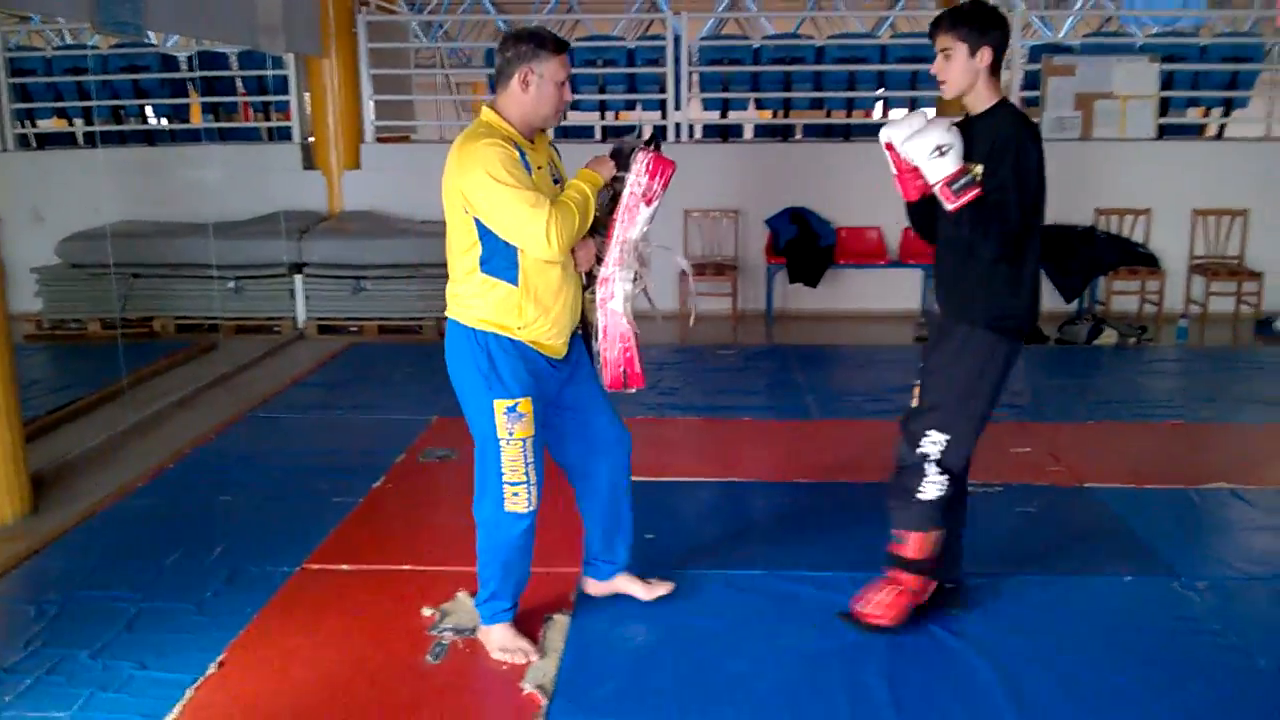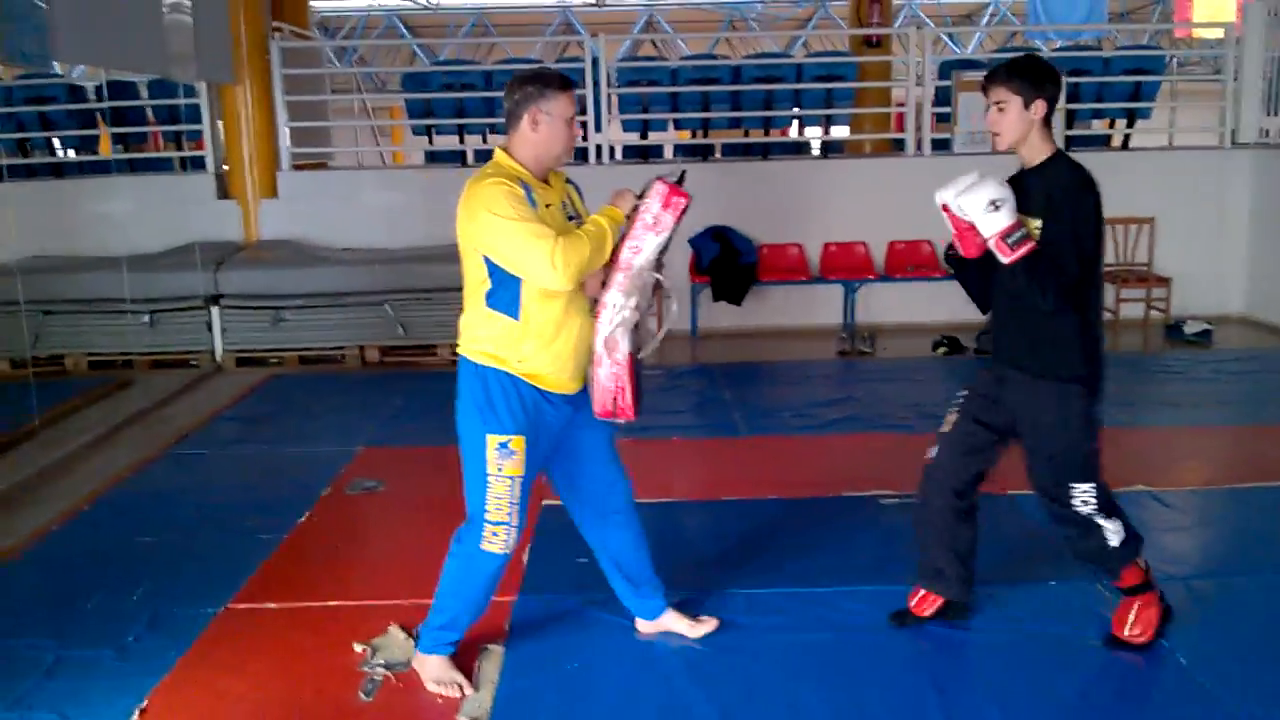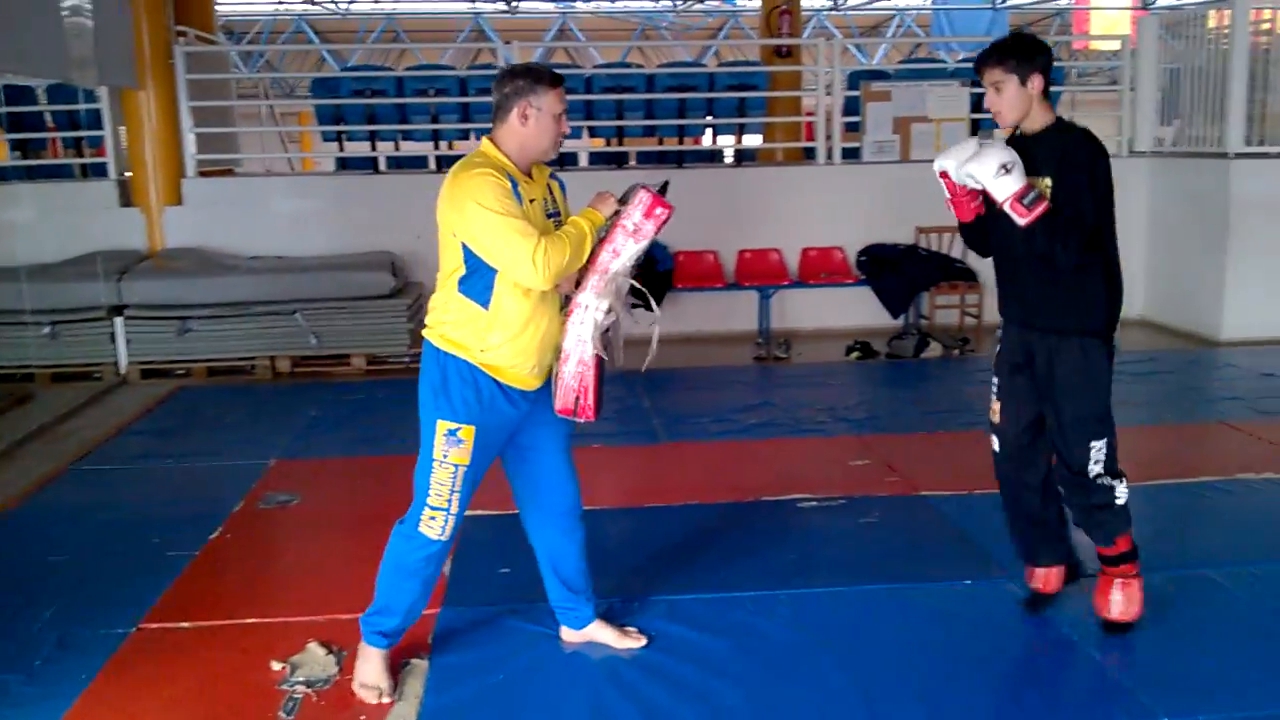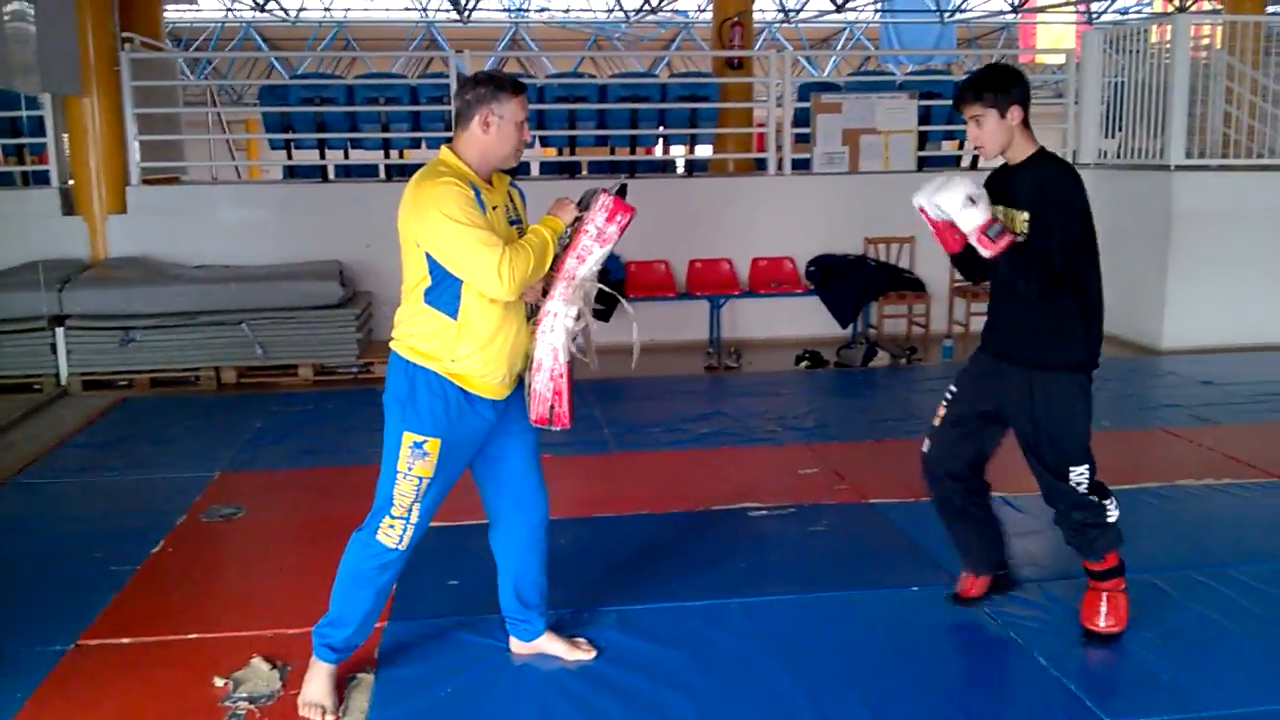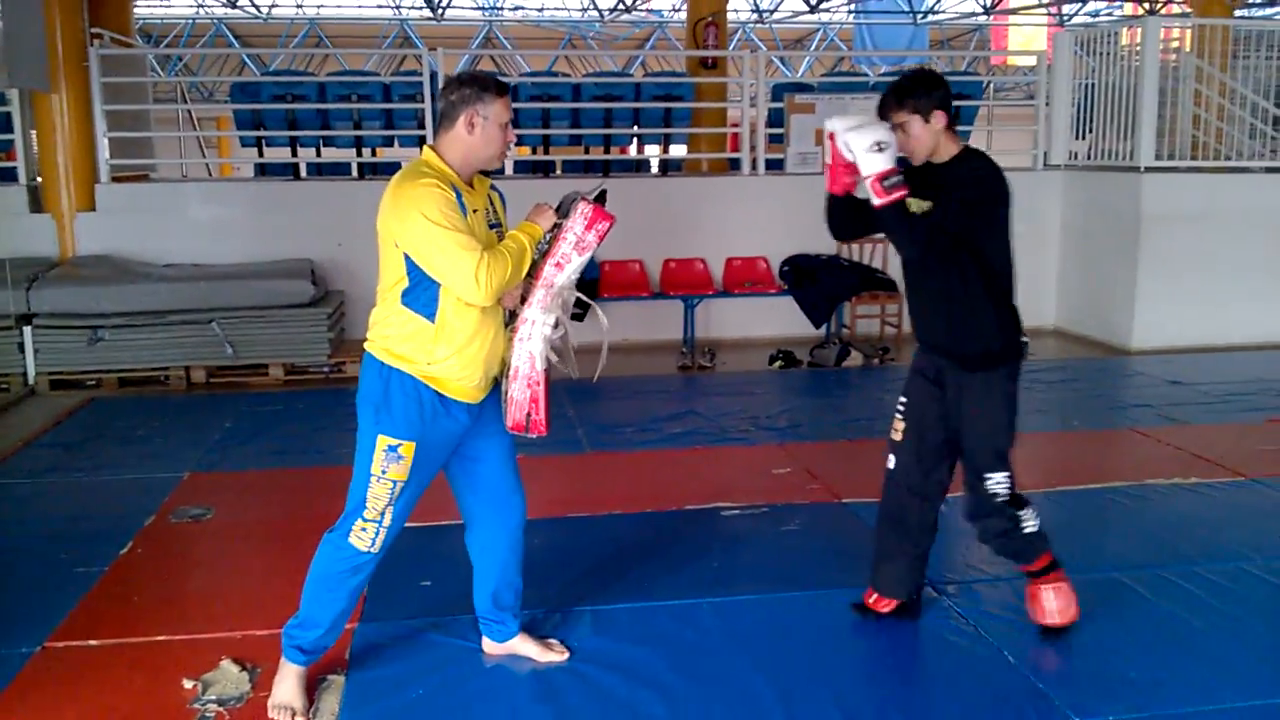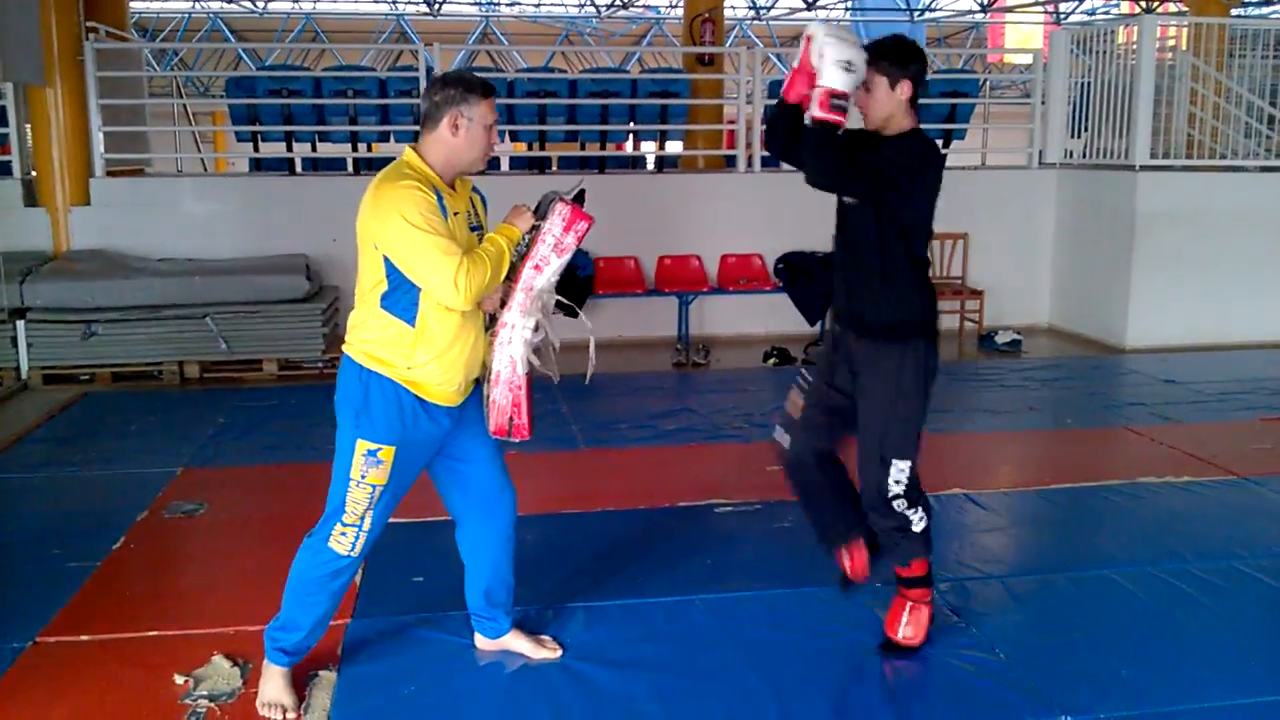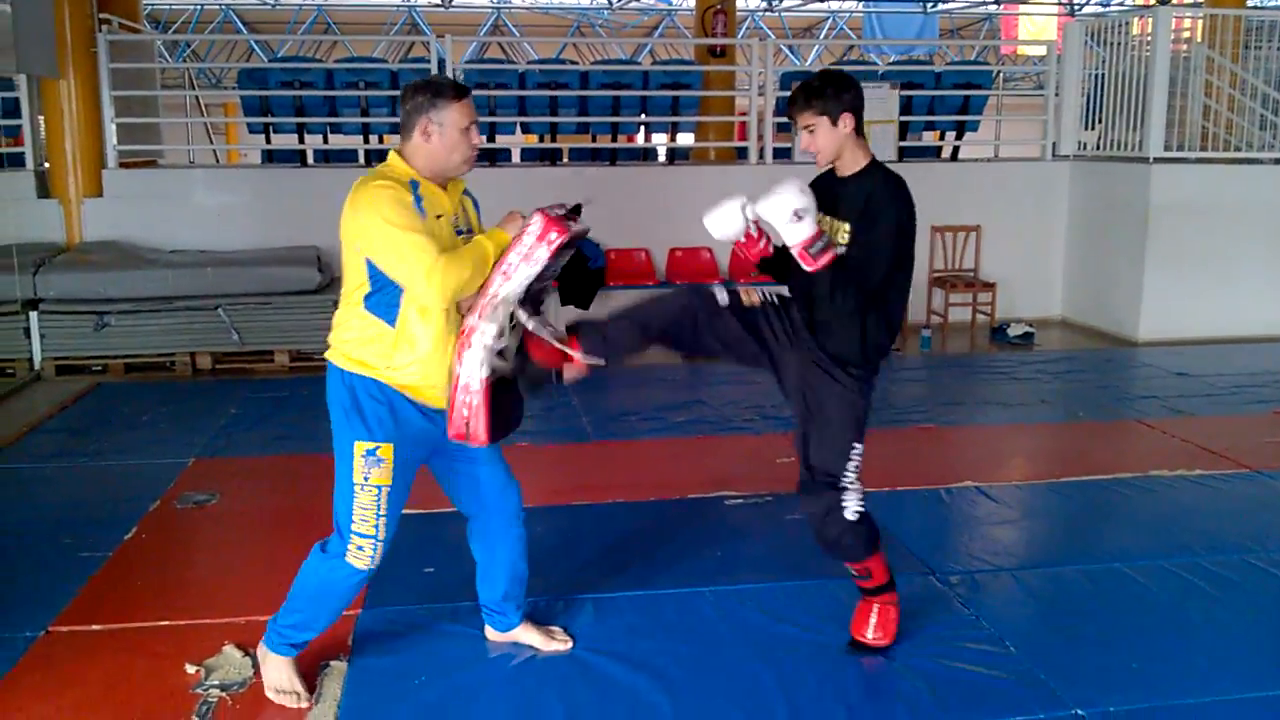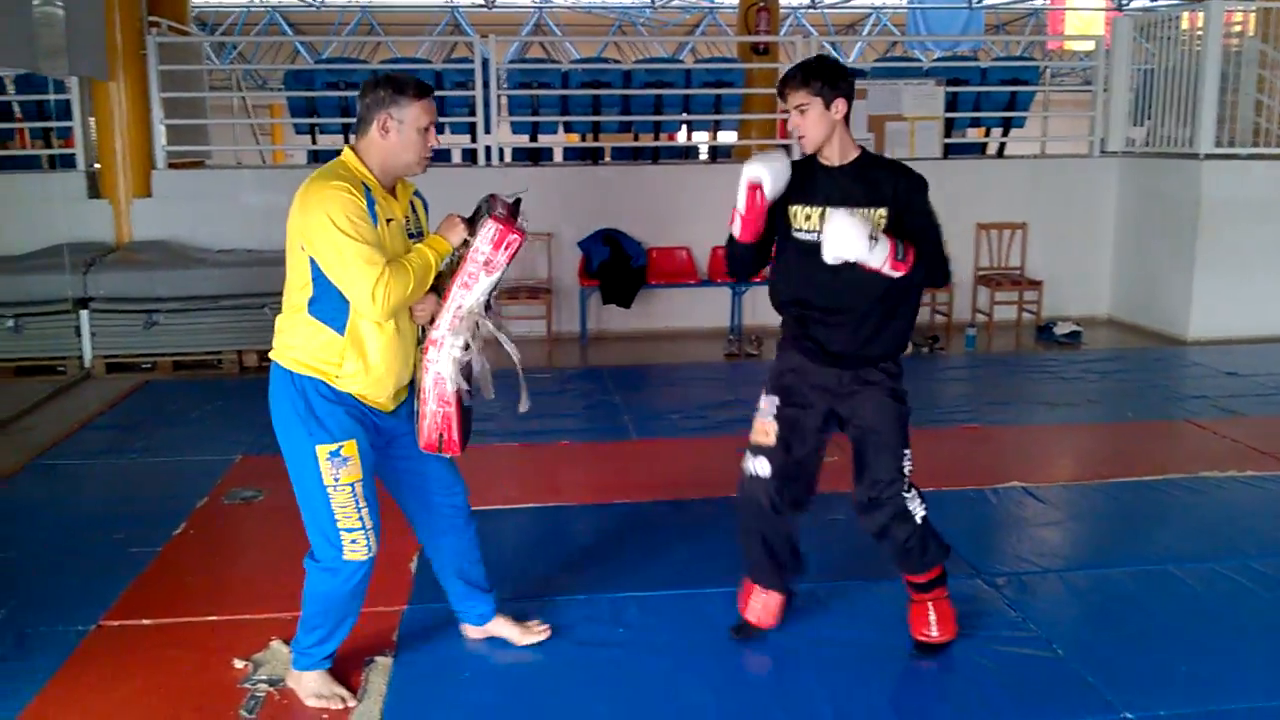
dt=0.3s
person 1, frame 1
left shoulder: (537, 145)
right shoulder: (481, 153)
right elbow: (547, 234)
left wrist: (584, 245)
right wrist: (589, 180)
left hip: (553, 341)
right hip: (494, 347)
left knee: (605, 450)
right knee: (512, 489)
left ankle: (606, 571)
right ankle: (494, 616)
person 1, frame 2
left shoulder: (558, 187)
right shoulder: (492, 194)
left elbow: (578, 268)
right elbow: (557, 267)
left wrist: (608, 269)
right wrist: (610, 216)
left hip: (568, 382)
right hip: (503, 385)
left knee: (608, 501)
right knee: (493, 529)
left ankle: (650, 610)
right ankle: (434, 647)
person 1, frame 3
left shoulder: (543, 181)
right shoulder: (475, 183)
left elbow: (558, 265)
right elbow: (539, 265)
left wrist: (589, 265)
right wrist: (592, 217)
left hip: (531, 377)
right hip: (466, 375)
left knee: (557, 502)
right knee: (434, 519)
left ankle: (577, 620)
right ankle: (376, 641)
person 1, frame 4
left shoulder: (502, 189)
right shoulder: (438, 192)
left elbow: (519, 274)
right elbow: (503, 276)
left wrist: (547, 276)
right wrist: (551, 225)
left hip: (499, 385)
right hip: (434, 387)
left knee: (523, 511)
right knee: (393, 529)
left ankle: (529, 631)
right ankle: (327, 656)
person 1, frame 5
left shoulder: (481, 190)
right shoulder: (418, 193)
left elbow: (497, 279)
right elbow: (481, 280)
left wrist: (527, 275)
right wrist: (530, 231)
left hip: (473, 389)
right hip: (410, 389)
left knee: (501, 512)
right knee: (366, 532)
left ankle: (501, 631)
right ankle: (296, 658)
person 1, frame 6
left shoulder: (463, 194)
right shoulder: (399, 194)
left elbow: (476, 282)
right elbow: (458, 284)
left wrist: (500, 288)
right wrist: (507, 233)
left hip: (455, 391)
right hip: (387, 392)
left knee: (491, 508)
right knee: (346, 534)
left ankle: (494, 628)
right ankle: (280, 657)
person 1, frame 7
left shoulder: (457, 198)
right shoulder: (377, 197)
left elbow: (468, 282)
right elbow: (440, 280)
left wrist: (488, 292)
right wrist: (499, 238)
left hip: (445, 392)
right hip: (375, 394)
left knee: (499, 505)
right knee: (361, 543)
left ankle: (504, 619)
right ankle: (279, 645)
person 1, frame 8
left shoulder: (405, 197)
right shoulder: (330, 196)
right elbow: (381, 292)
left wrist: (428, 301)
right wrist: (439, 244)
left hip: (386, 392)
right hip: (318, 394)
left knee: (440, 501)
right knee: (349, 543)
left ankle: (476, 614)
right ankle: (308, 666)
person 2, frame 1
left shoulder: (1014, 138)
right shoulder: (963, 132)
left elbow: (994, 240)
left wrist: (947, 181)
right wrist: (914, 182)
left hip: (989, 321)
right hip: (956, 314)
left knee: (931, 448)
right knee: (927, 439)
left ankle: (907, 578)
right ankle: (938, 576)
person 2, frame 2
left shoulder: (1071, 188)
right shoulder: (1010, 187)
left elbow: (1057, 294)
left wrist: (1009, 241)
right wrist: (967, 246)
left hip: (1061, 377)
right hip: (1007, 368)
left knee: (1075, 504)
right knee: (943, 479)
left ankle: (1144, 596)
right ankle: (941, 590)
person 2, frame 3
left shoulder: (1080, 151)
right shoulder: (1009, 154)
left elbow: (1073, 249)
right elbow: (987, 243)
left wrist: (1020, 199)
right wrist: (965, 205)
left hip: (1077, 333)
right hip: (1021, 330)
left knee: (1084, 459)
right knee: (1015, 455)
left ankle: (1121, 569)
right ankle: (1050, 561)
person 2, frame 4
left shoulder: (1059, 183)
right shoulder: (998, 183)
left elbow: (1039, 281)
left wrist: (987, 232)
right wrist: (955, 238)
left hip: (1054, 365)
right hip: (996, 357)
left knee: (1071, 483)
right knee: (943, 459)
left ankle: (1107, 581)
right ankle: (987, 566)
person 2, frame 5
left shoulder: (979, 179)
right shoulder: (916, 177)
left elbow: (920, 245)
right elbow: (845, 227)
left wrist: (882, 180)
right wrist: (843, 170)
left hip: (984, 361)
right hip: (934, 357)
left knee: (989, 491)
right knee: (908, 476)
left ankle: (1045, 573)
right ankle: (894, 588)
person 2, frame 6
left shoulder: (917, 154)
right shoulder: (866, 144)
left elbow: (832, 176)
right elbow: (782, 144)
left wrist: (828, 101)
right wrist: (801, 81)
left hip: (897, 341)
right hip: (849, 329)
left knee: (888, 475)
right knee: (802, 448)
left ankle: (914, 590)
right ankle: (852, 539)
person 2, frame 7
left shoulder: (888, 198)
right shoulder: (818, 188)
left elbow: (862, 301)
left wrist: (810, 248)
right wrist: (760, 247)
left hip: (842, 362)
right hip: (792, 326)
left knee: (831, 485)
right knee: (685, 307)
left ankle: (878, 592)
right ankle: (573, 350)
person 2, frame 8
left shoulder: (896, 183)
right shoulder: (779, 180)
left elbow: (933, 269)
right elbow: (743, 264)
left wrist: (887, 257)
right wrist: (749, 213)
left hip: (867, 369)
right hip: (799, 360)
left knee: (886, 492)
right knee: (766, 482)
left ankle: (929, 591)
right ankle: (769, 589)
